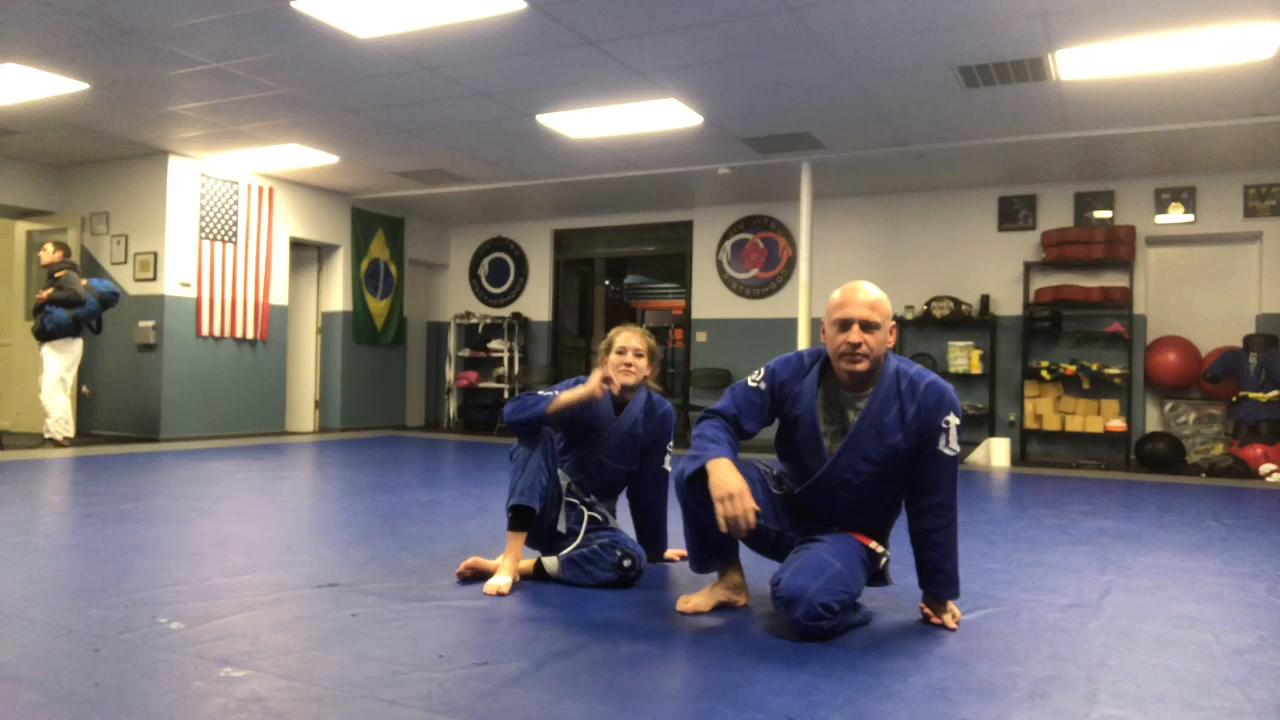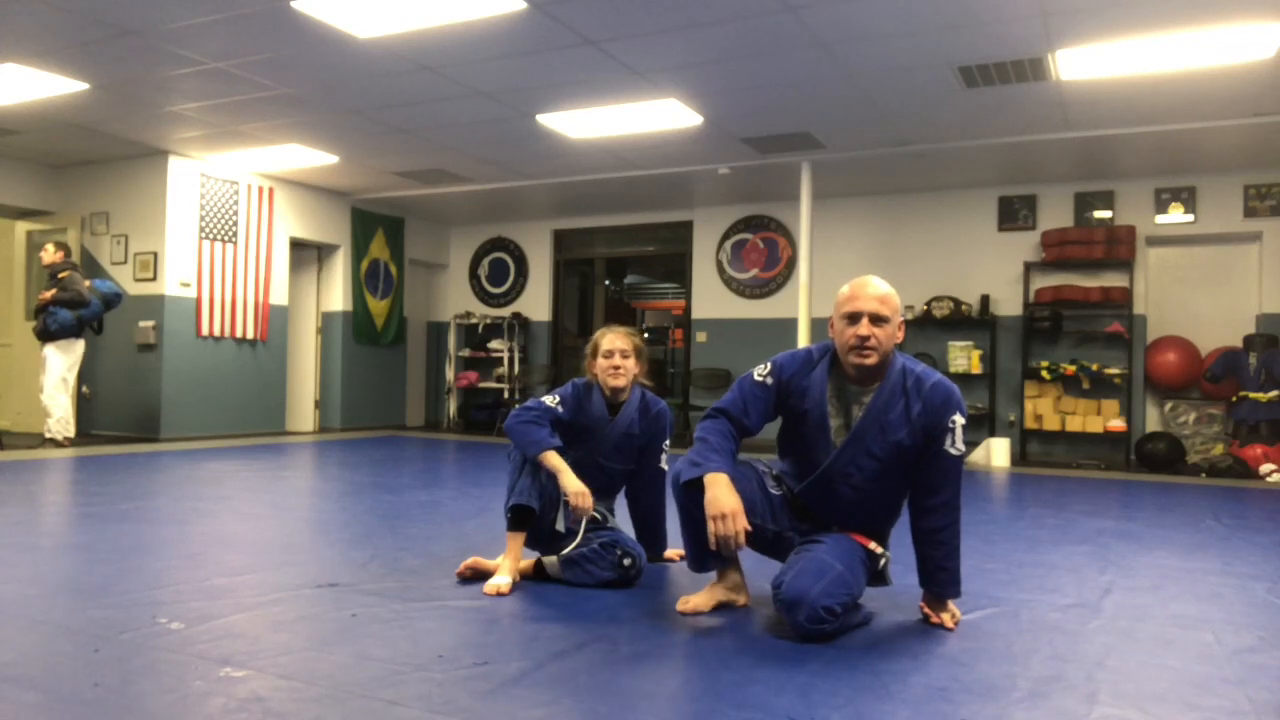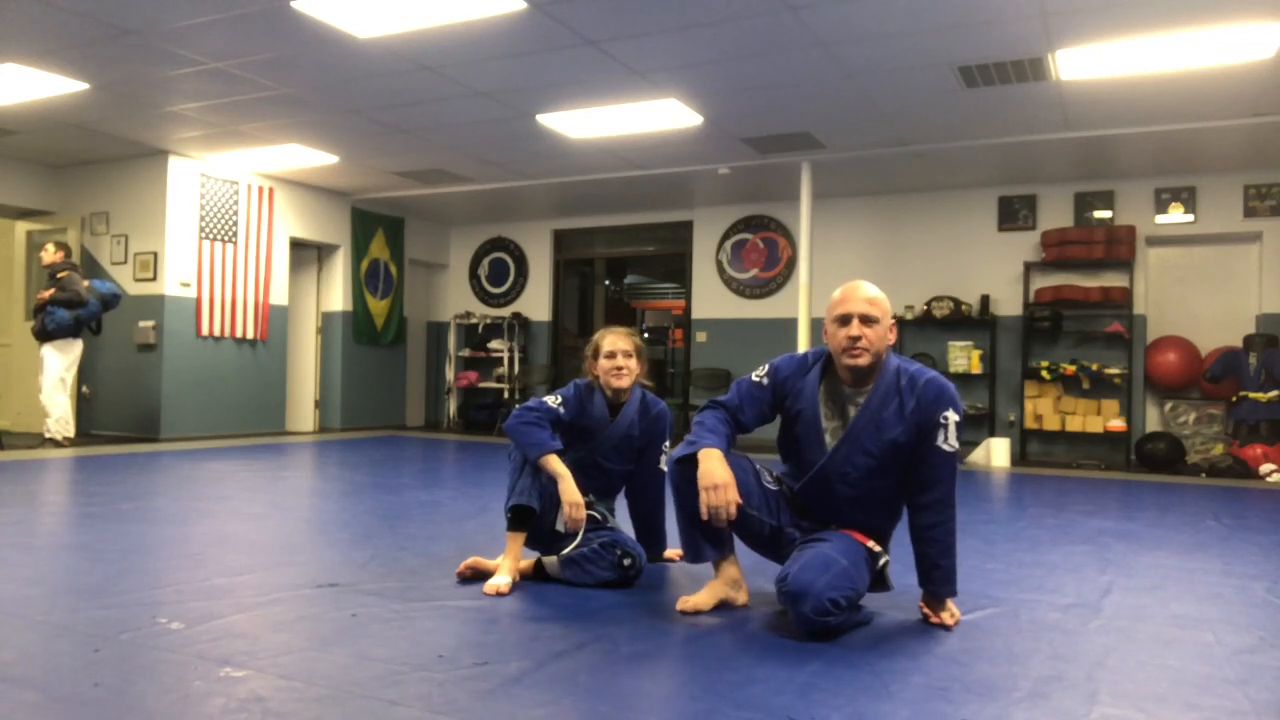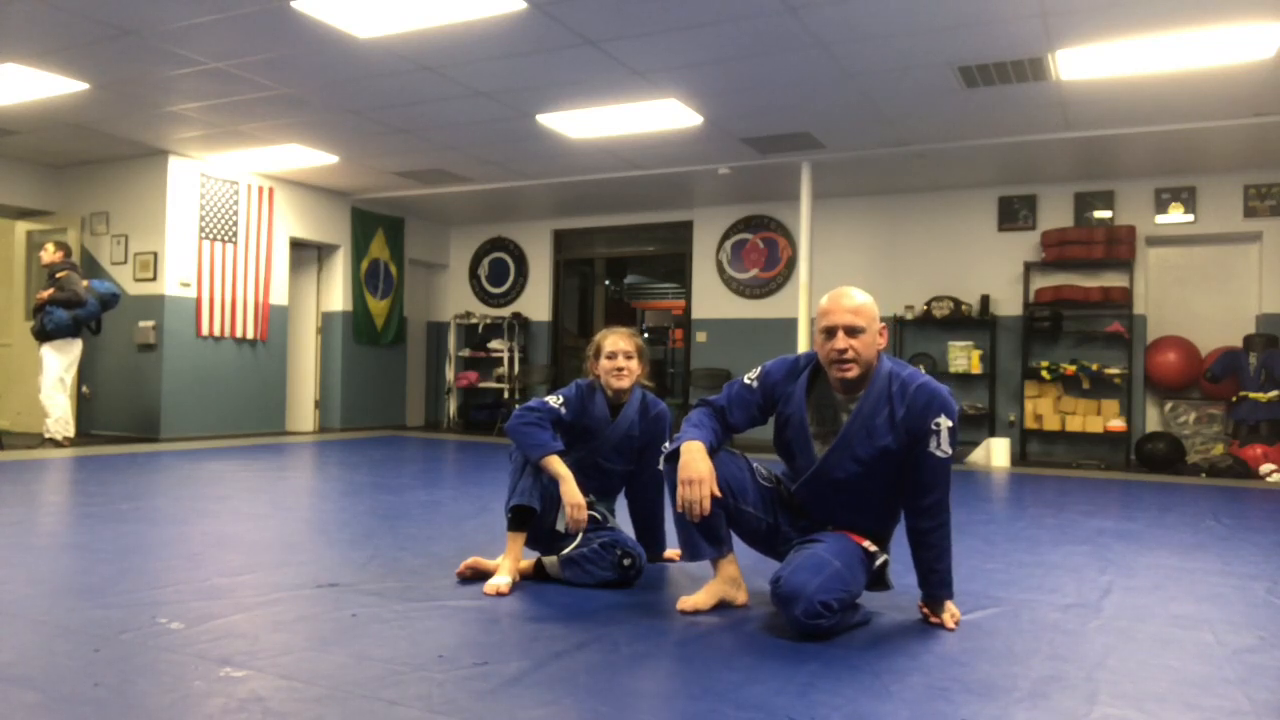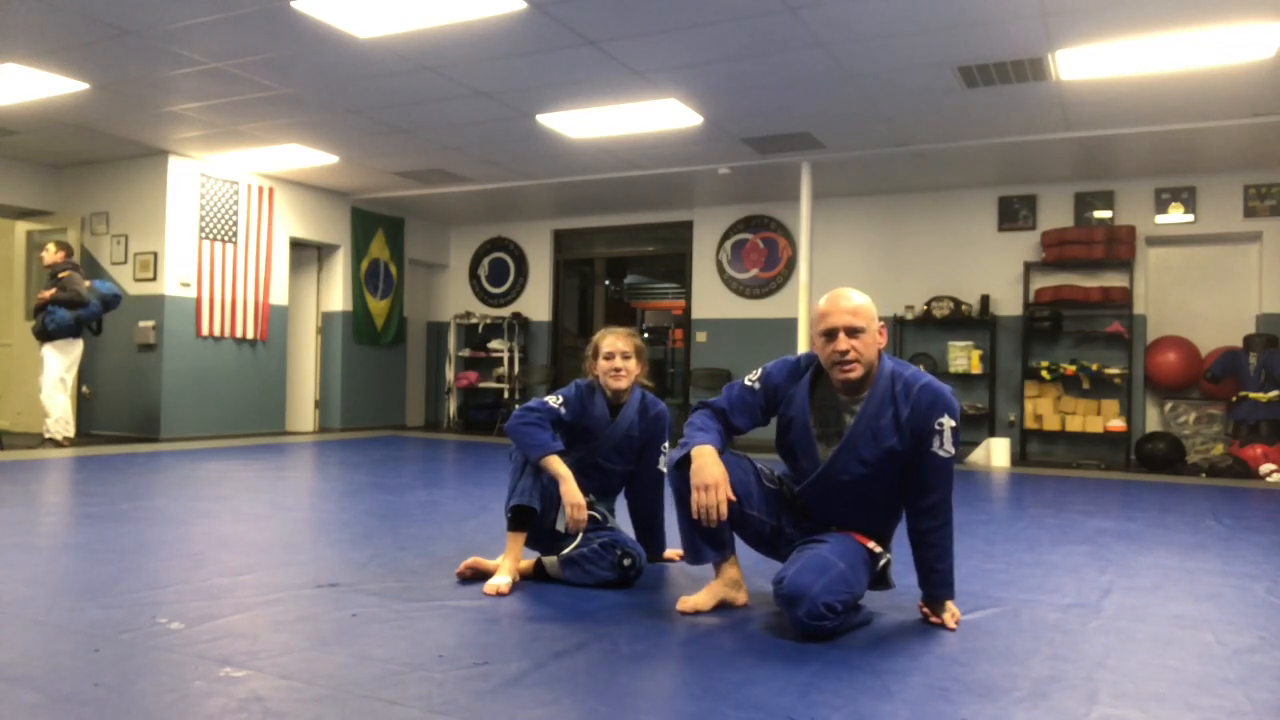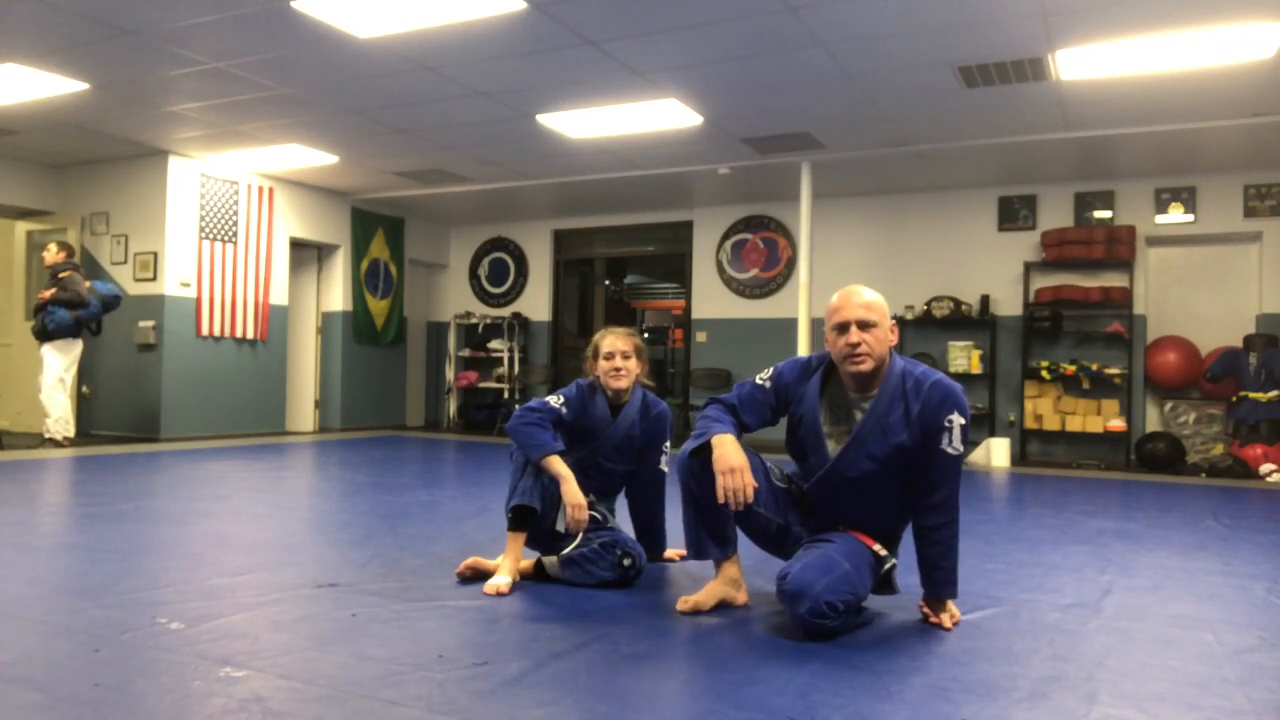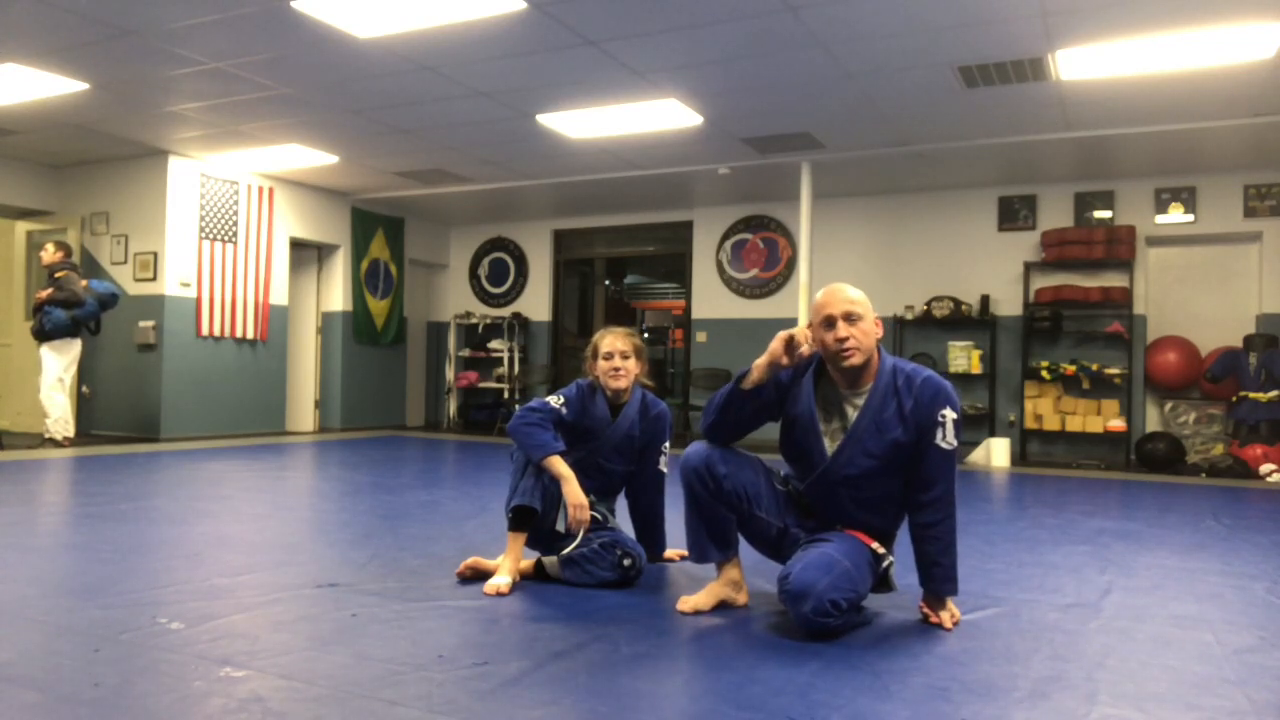
dt=0.7s
person 1, frame 1
left shoulder: (930, 398)
right shoulder: (790, 373)
left elbow: (933, 505)
right elbow: (718, 419)
left wrist: (938, 593)
right wrist: (720, 465)
left hip: (852, 535)
right hip: (785, 508)
left knee: (805, 605)
right knee: (695, 474)
left ankle: (849, 609)
right ankle: (729, 580)
person 1, frame 2
left shoulder: (934, 398)
right shoulder: (796, 369)
left elbow: (935, 504)
right elbow: (723, 419)
left wrist: (939, 591)
right wrist: (717, 481)
left hip: (851, 534)
right hip: (786, 504)
left knee: (807, 607)
right knee: (691, 474)
right ankle: (729, 580)
person 1, frame 3
left shoulder: (929, 395)
right shoulder: (795, 372)
left elbow: (932, 502)
right elbow: (724, 411)
left wrist: (938, 591)
right wrist: (709, 455)
left hip: (853, 534)
right hip: (785, 510)
left knee: (812, 597)
right knee: (691, 461)
right ankle: (728, 578)
person 1, frame 4
left shoulder: (923, 400)
right shoulder: (788, 375)
left elbow: (927, 505)
right elbow: (715, 411)
left wrist: (937, 595)
right wrist: (693, 447)
left hip: (850, 535)
right hip: (785, 509)
left knee: (803, 601)
right knee: (688, 459)
right ankle: (727, 577)
person 1, frame 5
left shoulder: (925, 400)
right shoulder: (789, 376)
left elbow: (930, 506)
right elbow: (714, 412)
left wrist: (938, 595)
right wrist: (703, 453)
left hip: (852, 535)
right hip: (786, 509)
left knee: (807, 602)
right knee: (687, 463)
right ankle: (727, 577)
person 1, frame 6
left shoulder: (935, 397)
right shoulder: (802, 376)
left elbow: (936, 505)
right elbow: (722, 409)
left wrist: (939, 593)
right wrist: (724, 442)
left hip: (859, 537)
right hip: (795, 510)
left knee: (809, 599)
right knee: (698, 457)
left ankle: (864, 577)
right ankle: (728, 576)
person 1, frame 7
left shoulder: (925, 394)
right shoulder: (796, 377)
left elbow: (932, 501)
right elbow: (716, 430)
left wrist: (938, 591)
right wrist: (764, 366)
left hip: (856, 535)
right hip: (791, 511)
left knee: (810, 596)
right knee: (701, 459)
right ankle: (729, 578)
person 2, frame 1
left shoulder: (659, 414)
right shoulder: (583, 388)
left elbow: (651, 486)
right elbow: (515, 413)
left wrist: (655, 548)
right wrist: (583, 393)
left hip: (591, 518)
right hip: (546, 504)
left knee: (631, 561)
right knee: (536, 434)
left ankle: (524, 566)
right ankle: (509, 561)
person 2, frame 2
left shoulder: (654, 413)
right shoulder: (578, 394)
left elbow: (648, 485)
right elbow: (519, 420)
left wrist: (654, 547)
right wrist: (565, 474)
left hip: (589, 517)
right hip: (544, 507)
left knee: (631, 561)
right knee: (532, 443)
left ankle: (522, 567)
right ankle: (509, 562)
person 2, frame 3
left shoulder: (654, 413)
right shoulder: (579, 394)
left elbow: (647, 485)
right elbow: (521, 420)
left wrist: (654, 548)
right wrist: (564, 478)
left hip: (590, 515)
right hip: (544, 506)
left knee: (630, 560)
right knee: (532, 443)
left ankle: (524, 566)
right ankle: (508, 561)
person 2, frame 4
left shoulder: (654, 414)
right shoulder: (580, 395)
left elbow: (647, 485)
right elbow: (522, 420)
left wrist: (654, 548)
right wrist: (566, 479)
left hip: (591, 515)
right hip: (546, 505)
left knee: (630, 560)
right knee: (533, 444)
left ankle: (523, 568)
right ankle: (509, 562)
person 2, frame 5
left shoulder: (653, 414)
right shoulder: (579, 395)
left elbow: (647, 485)
right elbow: (522, 420)
left wrist: (654, 548)
right wrist: (566, 478)
left hip: (591, 515)
right hip: (546, 506)
left knee: (630, 560)
right knee: (533, 445)
left ankle: (524, 567)
right ankle: (509, 562)
person 2, frame 6
left shoulder: (655, 413)
right shoulder: (580, 395)
left elbow: (648, 485)
right elbow: (522, 421)
left wrist: (654, 548)
right wrist: (566, 479)
left hip: (591, 515)
right hip: (545, 506)
left knee: (630, 560)
right knee: (534, 448)
left ankle: (522, 568)
right ankle: (509, 561)
person 2, frame 7
left shoulder: (654, 414)
right shoulder: (580, 395)
left elbow: (647, 486)
right elbow: (523, 421)
left wrist: (654, 548)
right wrist: (567, 479)
left hip: (591, 515)
right hip: (545, 505)
left knee: (630, 560)
right knee: (535, 447)
left ankle: (523, 567)
right ankle: (509, 562)
person 3, frame 1
left shoulder: (67, 275)
right shoulder: (53, 278)
left elbow: (78, 296)
right elbow: (40, 310)
left wrist: (48, 296)
right wrist: (41, 302)
left hip: (63, 343)
right hip: (52, 343)
left knee: (52, 391)
right knee: (53, 391)
left ankle: (58, 438)
right ankle: (59, 436)
person 3, frame 2
left shoulder: (70, 276)
right shoulder: (54, 279)
left elbow: (83, 297)
right elbow: (42, 311)
left wrist: (52, 297)
right wrist: (43, 302)
left hip: (65, 343)
right hip: (52, 343)
left knee: (54, 392)
right knee: (53, 392)
left ankle: (58, 438)
right ankle: (59, 436)
person 3, frame 3
left shoulder: (69, 276)
right shoulder: (54, 279)
left elbow: (81, 297)
right elbow: (41, 310)
left wrist: (50, 297)
right wrist: (42, 302)
left hip: (63, 343)
right hip: (50, 343)
left knee: (52, 391)
right knee: (52, 391)
left ankle: (57, 438)
right ankle: (61, 436)
person 3, frame 4
left shoulder: (67, 275)
right shoulder: (53, 278)
left elbow: (79, 297)
right elbow: (40, 311)
left wrist: (49, 297)
right wrist: (41, 302)
left hip: (63, 343)
right hip: (51, 342)
left knee: (52, 391)
right knee: (54, 392)
left ankle: (58, 437)
right ankle: (62, 436)
person 3, frame 5
left shoulder: (69, 276)
right shoulder: (55, 278)
left elbow: (81, 297)
right elbow: (39, 311)
left wrist: (51, 297)
right wrist: (42, 302)
left hip: (63, 343)
right hip: (52, 343)
left knee: (52, 391)
right knee: (54, 391)
left ankle: (58, 437)
right ankle: (60, 436)
person 3, frame 6
left shoulder: (70, 276)
right shoulder: (55, 278)
left elbow: (81, 297)
right elbow: (40, 310)
left wrist: (51, 297)
right wrist: (42, 301)
left hip: (63, 343)
right hip: (51, 343)
left knee: (52, 390)
right knee: (55, 391)
left ankle: (58, 437)
right ankle: (61, 436)
person 3, frame 7
left shoulder: (66, 275)
right shoulder: (54, 278)
left elbow: (78, 296)
right elbow: (39, 310)
left wrist: (48, 297)
right wrist: (40, 302)
left hip: (62, 343)
right hip: (52, 343)
left knee: (51, 391)
right knee: (55, 391)
left ankle: (58, 437)
right ankle: (61, 436)
